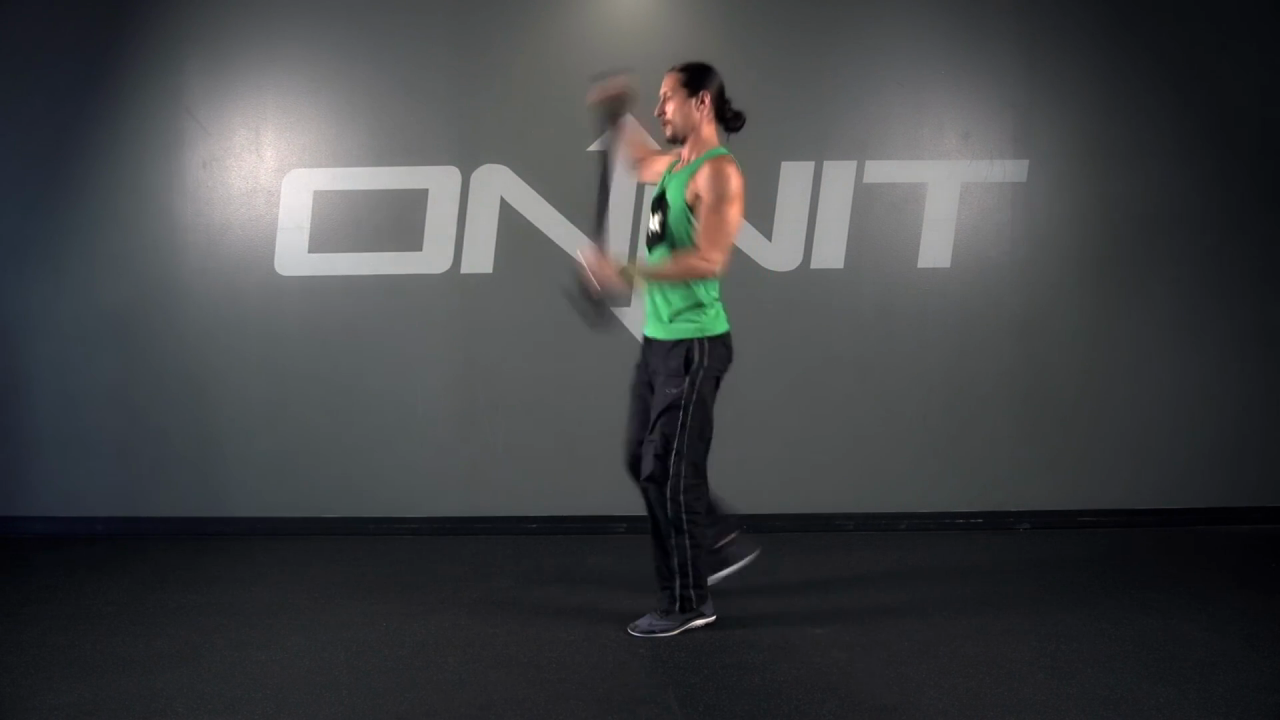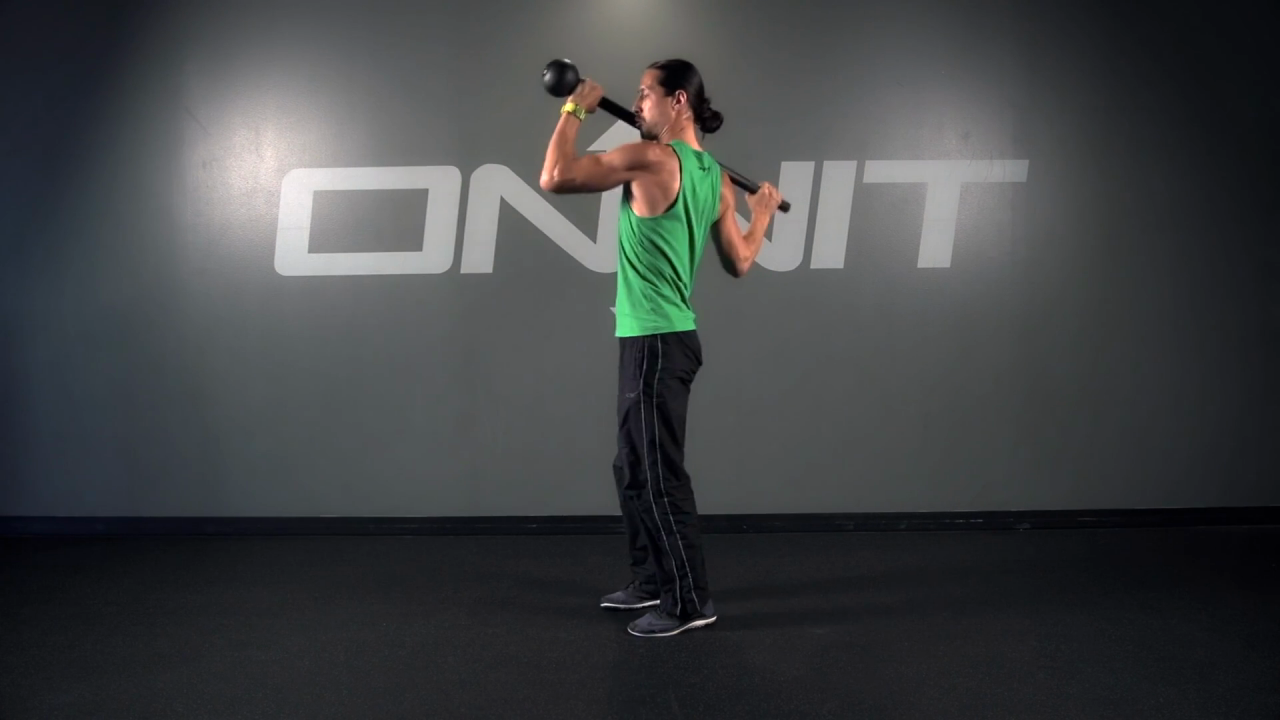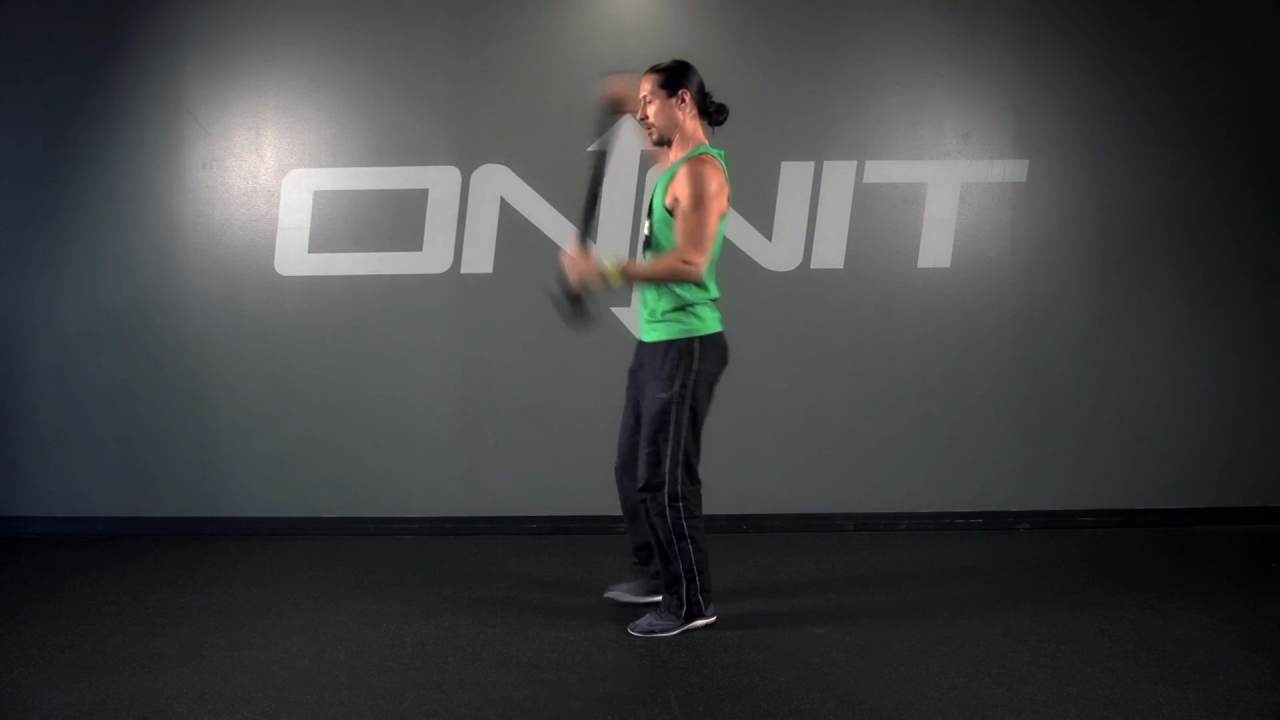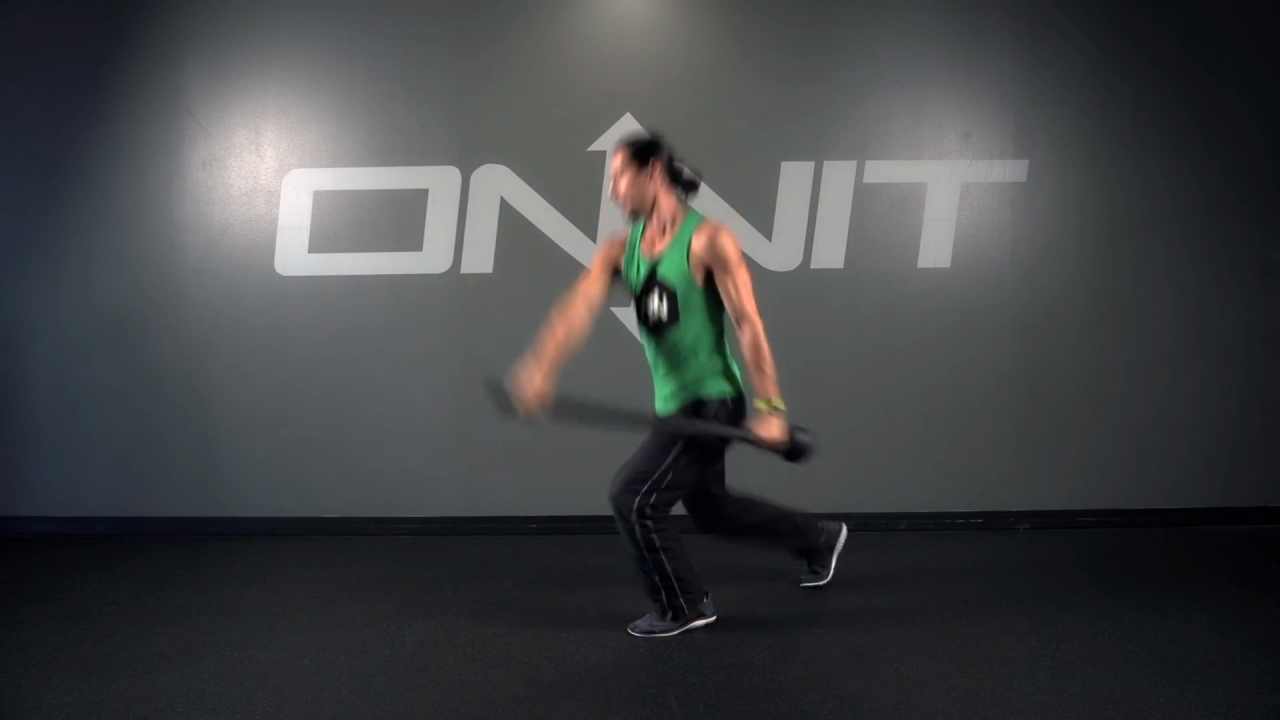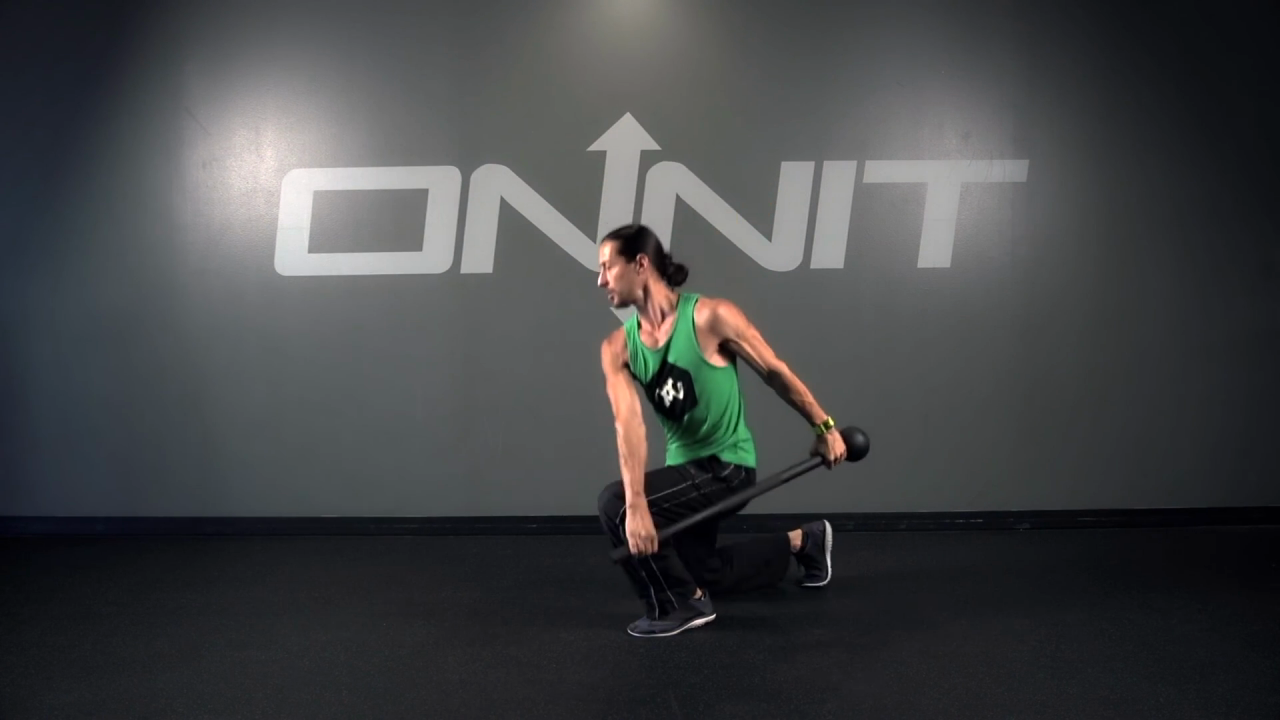
dt=0.4s
person 1, frame 1
left shoulder: (716, 173)
right shoulder: (679, 161)
left elbow: (709, 259)
right elbow: (644, 166)
left wrist: (629, 273)
left hip: (693, 347)
right hip: (660, 343)
left knee: (671, 473)
right knee: (645, 463)
left ankle: (689, 604)
right ankle: (722, 542)
person 1, frame 2
left shoulder: (651, 158)
right shoulder: (714, 178)
left elbow: (554, 177)
right elbow: (740, 262)
left wrist: (574, 110)
right wrist: (763, 212)
left hip: (655, 342)
right hip: (657, 338)
left knee: (656, 475)
right knee: (633, 470)
left ankle: (690, 601)
right ankle: (654, 579)
person 1, frame 3
left shoulder: (701, 172)
right shoulder: (683, 159)
left elbow: (690, 262)
left wrist: (604, 270)
right wrist: (629, 106)
left hip: (687, 345)
right hip: (655, 343)
left knee: (662, 477)
right knee: (632, 467)
left ankle: (690, 602)
right ankle: (655, 574)
person 1, frame 4
left shoulder: (708, 241)
right shoulder: (619, 247)
left elbow: (749, 323)
right elbow: (579, 309)
left wrist: (768, 408)
right wrist: (540, 367)
left hip: (710, 402)
right hip: (672, 402)
left knee: (634, 499)
right knee: (711, 510)
left ankle: (686, 606)
right ankle: (817, 535)
person 1, frame 5
left shoulder: (710, 316)
right shoulder: (617, 346)
left elbow: (775, 372)
right elbow: (629, 426)
left wrist: (824, 428)
right wrist: (637, 508)
left hip: (727, 465)
right hip: (686, 464)
left knee: (613, 503)
right knee: (700, 570)
left ankle: (680, 604)
right ankle: (805, 543)
